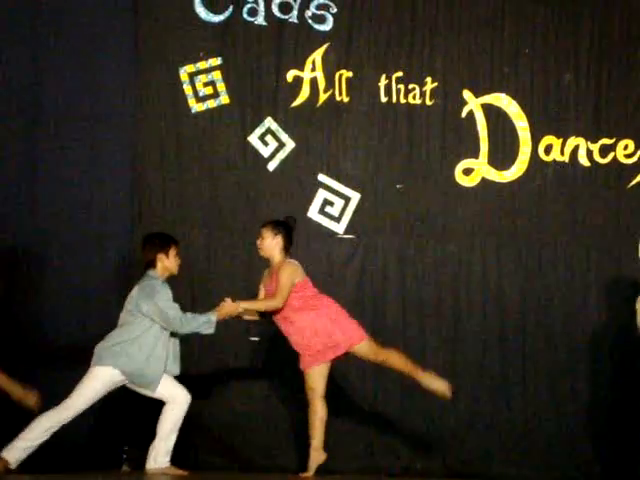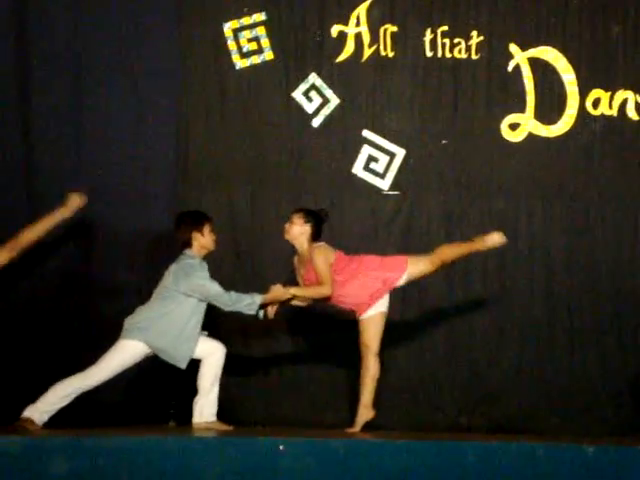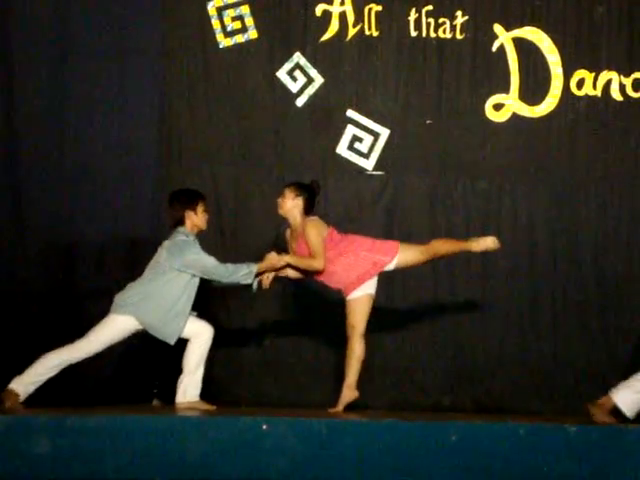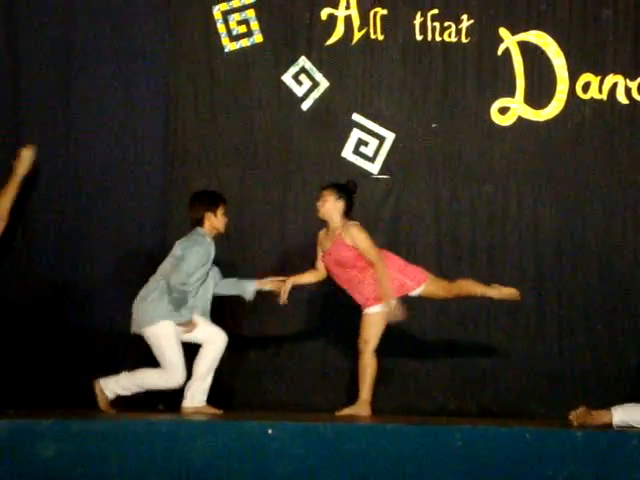
dt=0.5s
person 1, frame 1
left shoulder: (155, 288)
right shoulder: (152, 290)
left elbow: (174, 325)
right elbow: (180, 323)
left wrist: (214, 315)
right wrist: (216, 315)
left hip: (137, 366)
right hip: (113, 362)
left knee: (180, 396)
right knee: (67, 410)
left ankle: (158, 461)
person 1, frame 2
left shoulder: (193, 266)
right shoulder: (189, 270)
left elbow: (220, 299)
right elbow: (225, 300)
left wrist: (262, 302)
right wrist: (267, 297)
left hip: (167, 336)
right hip: (143, 334)
left knee: (216, 350)
right knee: (93, 376)
left ankle: (204, 416)
right ankle: (32, 415)
person 1, frame 3
left shoulder: (184, 243)
right shoulder: (183, 247)
left elbow: (215, 272)
right elbow: (221, 272)
left wrist: (258, 271)
right wrist: (261, 266)
left hip: (158, 312)
right hip: (133, 310)
left knee: (204, 331)
right knee: (80, 349)
left ankle: (187, 396)
person 1, frame 4
left shoulder: (202, 244)
right shoulder: (197, 244)
left elbow: (215, 284)
right elbow: (177, 283)
left wrist: (257, 285)
right wrist: (184, 317)
left hip: (172, 310)
right hip: (156, 311)
left knee: (218, 337)
right knee: (175, 376)
left ankle: (194, 402)
right ankle: (108, 387)
person 2, frame 1
left shoulder: (289, 268)
right shoulder: (268, 273)
left elbow: (278, 303)
right elbow: (256, 311)
left wrist: (242, 303)
right wrist: (239, 309)
left hip: (328, 322)
right hip: (311, 340)
left knee: (377, 353)
right knee: (314, 394)
left ankle: (421, 374)
right ankle: (315, 453)
person 2, frame 2
left shoulder: (318, 252)
right shoulder: (298, 261)
left elbow: (327, 289)
right elbow: (308, 297)
left wrist: (292, 289)
left hip: (378, 276)
right hip: (366, 299)
left knee: (433, 260)
right knee: (368, 351)
left ankle: (479, 243)
right ankle: (364, 409)
person 2, frame 3
left shoulder: (311, 225)
right shoulder: (290, 233)
left elbow: (318, 264)
right elbow: (304, 270)
left wrist: (287, 258)
right wrist: (277, 270)
left hip: (366, 258)
right hip: (353, 281)
left knee: (425, 251)
right knee: (354, 332)
left ankle: (470, 245)
right ankle: (348, 389)
person 2, frame 4
left shoulder: (352, 231)
right shoulder: (322, 237)
left elbow: (379, 262)
right elbow: (320, 272)
left wrist: (390, 298)
right wrist: (292, 280)
left hip: (393, 274)
right hip: (373, 296)
left knee: (449, 290)
right knee: (366, 345)
left ankle: (491, 291)
right ankle: (363, 404)
